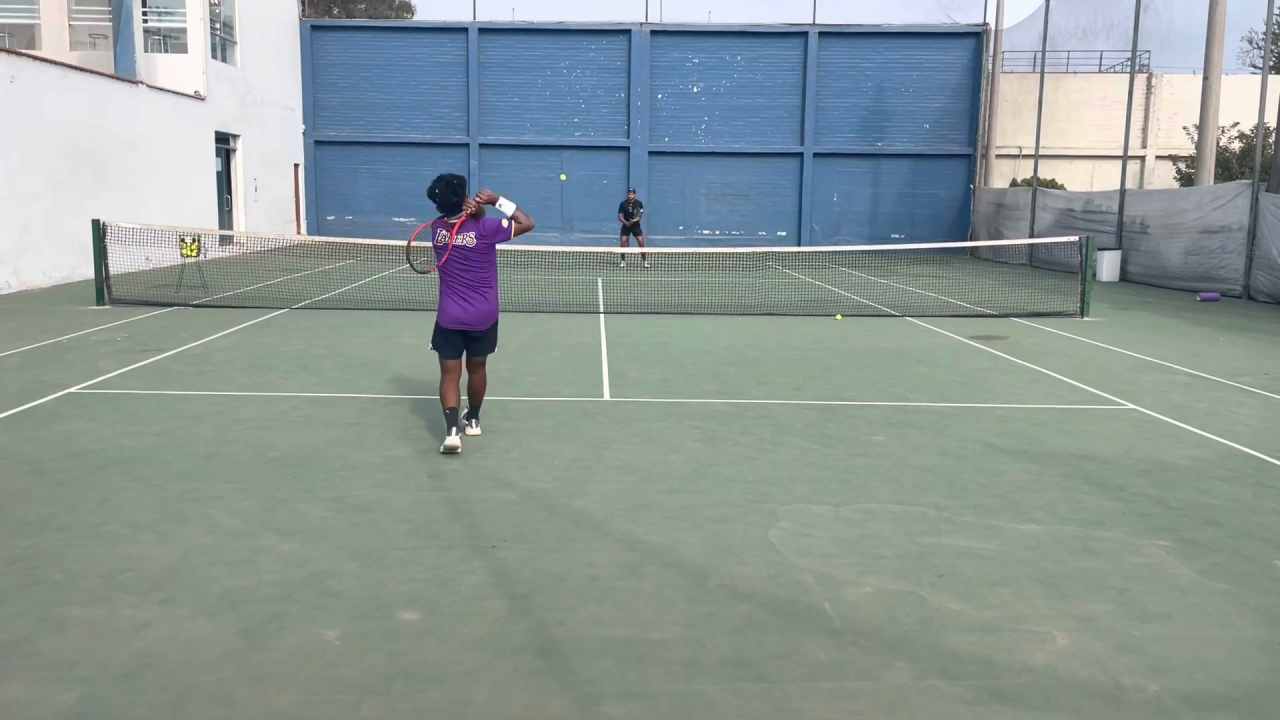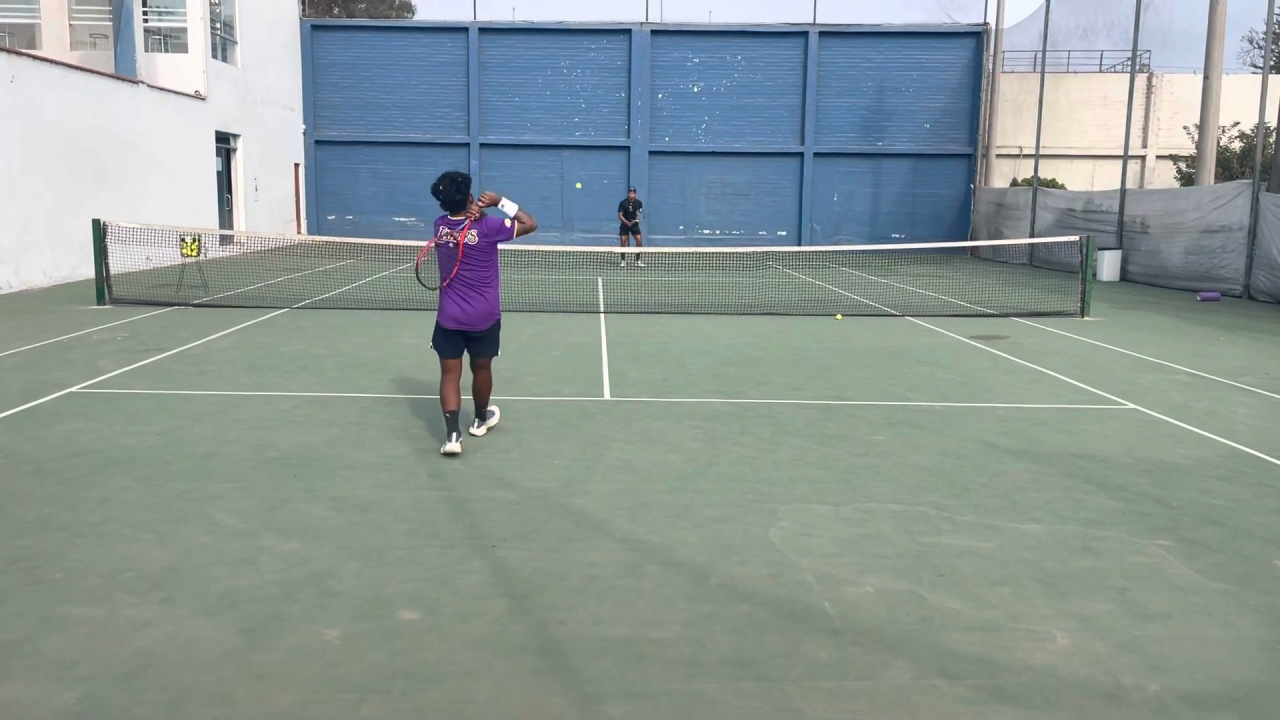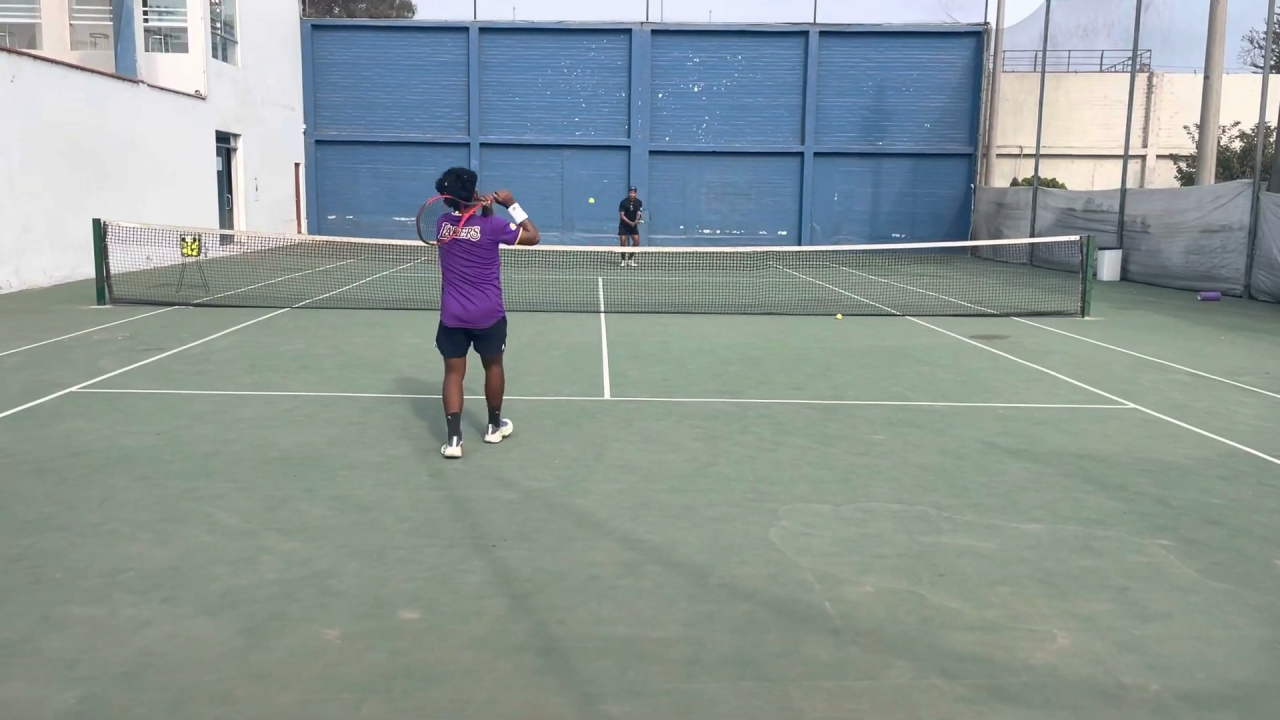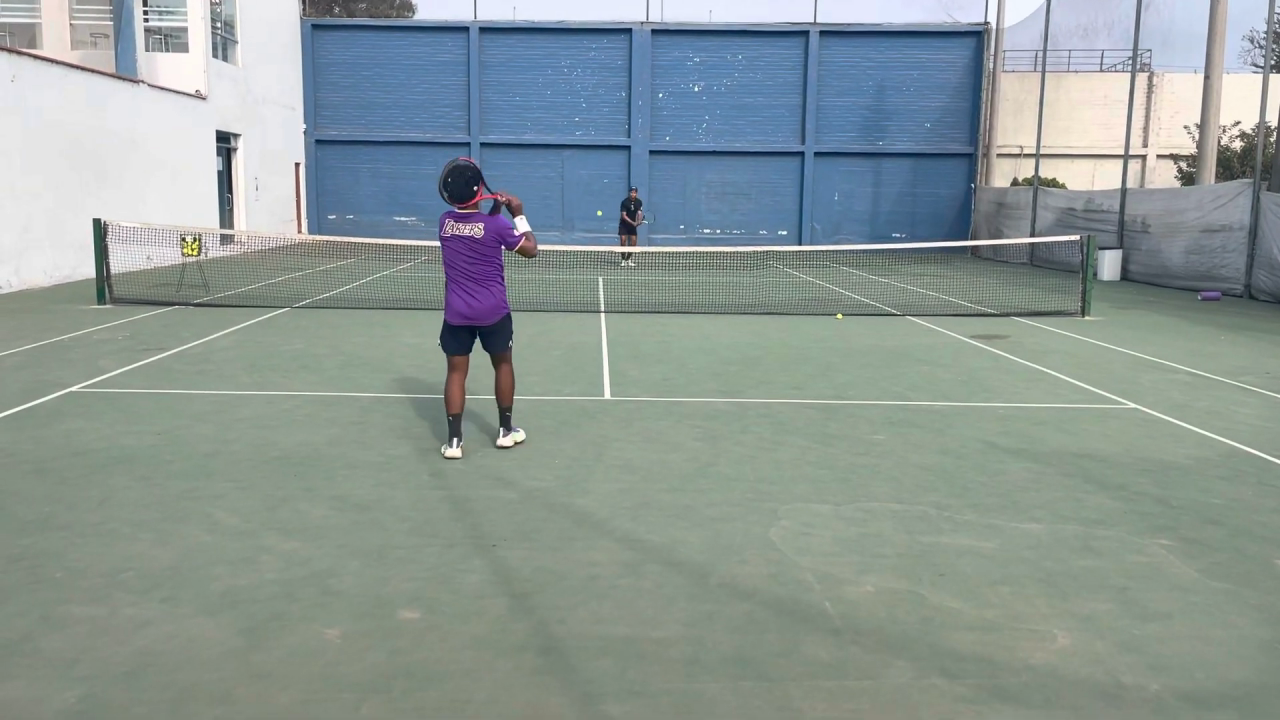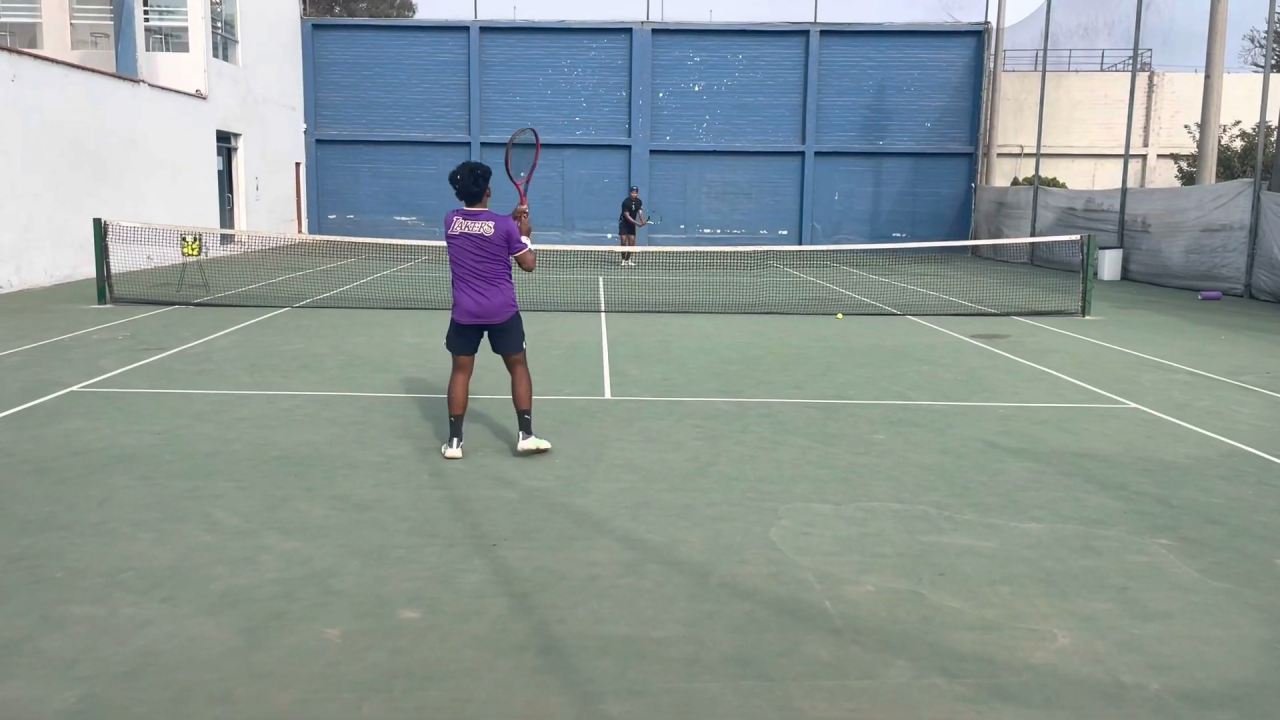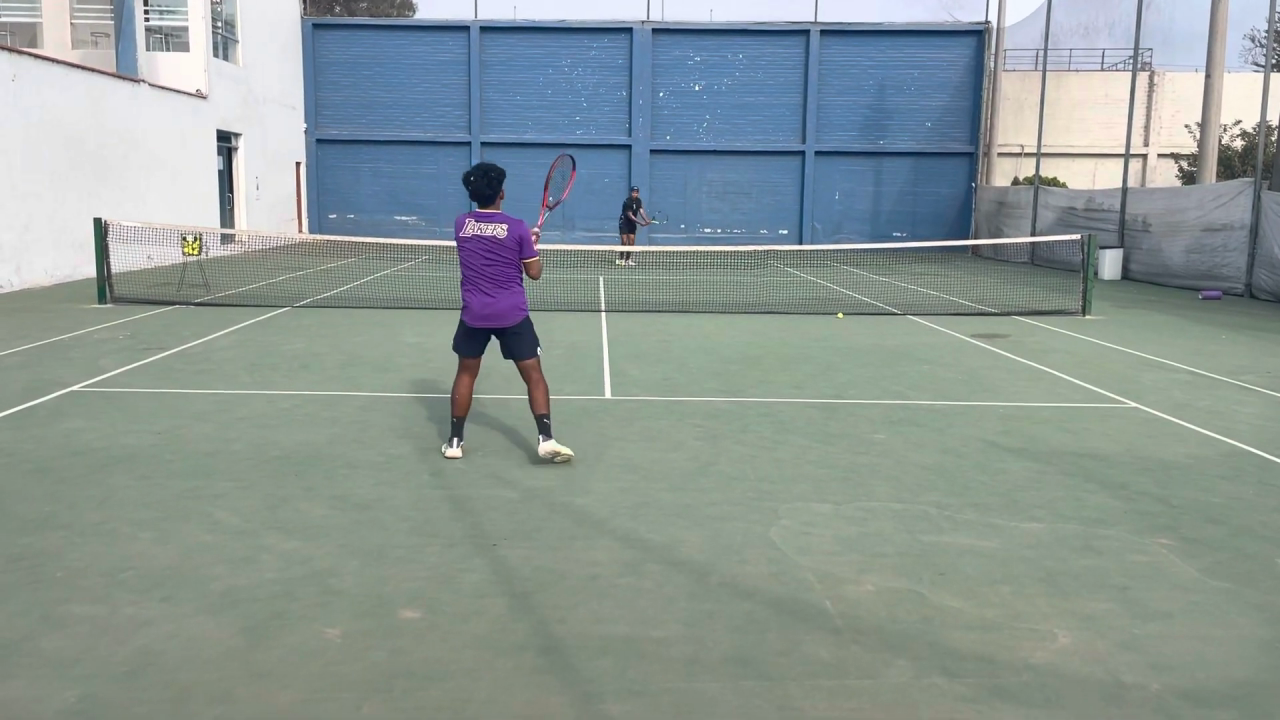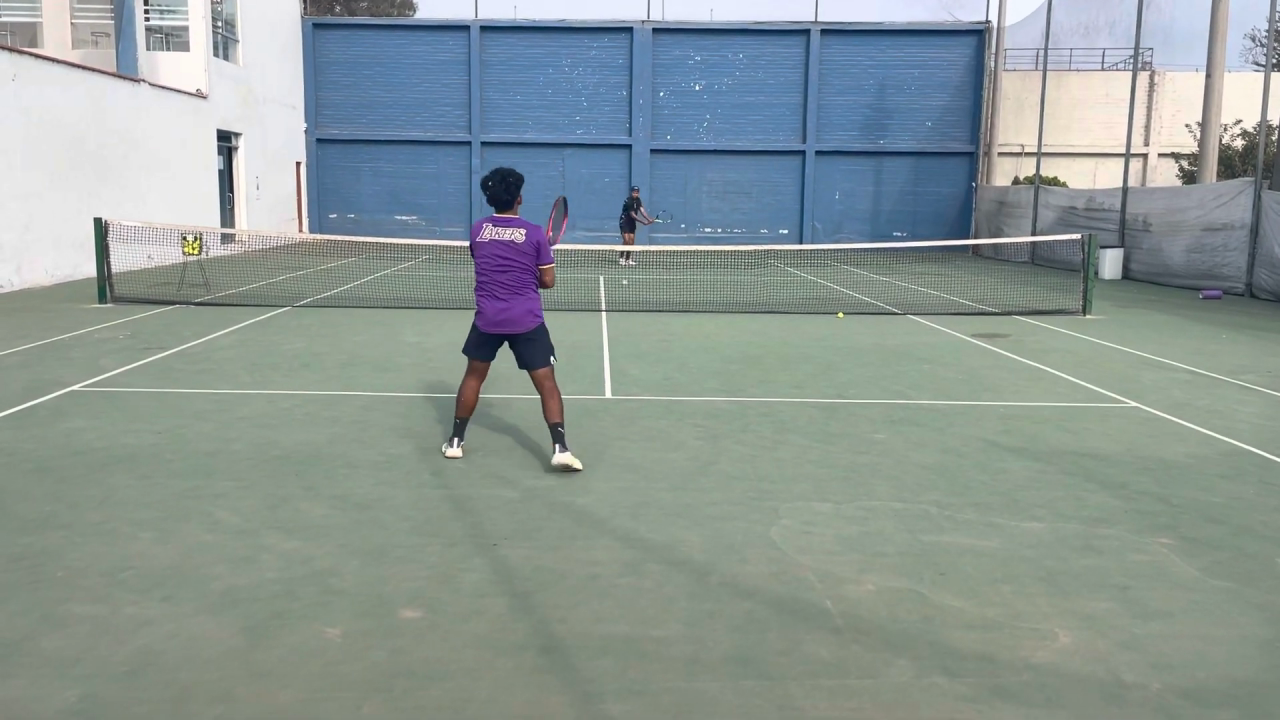
dt=0.1s
person 1, frame 1
left shoulder: (436, 228)
right shoulder: (485, 228)
right elbow: (527, 223)
left wrist: (476, 208)
right wrist: (496, 199)
left hip: (449, 316)
right hip: (484, 315)
left knee: (449, 374)
right knee: (476, 367)
left ankle: (452, 430)
right ankle: (472, 420)
person 1, frame 2
left shoulder: (439, 226)
right shoulder: (488, 226)
right elbow: (530, 224)
left wrist: (477, 211)
right wrist: (499, 201)
left hip: (449, 316)
right hip: (485, 315)
left knee: (450, 374)
right knee: (482, 368)
left ankle: (453, 435)
right ankle: (480, 419)
person 1, frame 3
left shoulder: (443, 223)
right shoulder: (491, 225)
right elbow: (532, 236)
left wrist: (486, 209)
right wrist: (512, 204)
left hip: (453, 315)
right hip: (489, 313)
left knee: (453, 373)
right knee: (493, 367)
left ankle: (453, 439)
right ankle: (495, 425)
person 1, frame 4
left shoulder: (445, 221)
right shoulder: (495, 224)
right elbow: (530, 250)
left wrist: (497, 207)
right wrist: (517, 213)
left hip: (456, 312)
right hip: (494, 310)
left knee: (456, 373)
right knee: (503, 365)
left ankle: (454, 440)
right ankle: (507, 430)
person 1, frame 5
left shoulder: (450, 221)
right shoulder: (504, 225)
right elbow: (529, 265)
right wrist: (524, 233)
left hip: (464, 312)
right hip: (503, 310)
left knee: (461, 373)
right knee: (519, 368)
left ankle: (454, 441)
right ankle: (526, 434)
person 1, frame 6
left shoulder: (461, 224)
right shoulder: (517, 228)
right elbow: (534, 273)
right wrist: (532, 241)
left hip: (473, 314)
right hip: (512, 314)
left knee: (465, 374)
right knee: (533, 375)
left ankle: (455, 440)
right ankle: (546, 438)
person 1, frame 7
left shoulder: (477, 230)
right shoulder: (535, 233)
right elbow: (547, 280)
left hip: (488, 320)
right hip: (526, 321)
left knee: (473, 377)
right knee: (547, 384)
left ankle: (455, 442)
right ankle: (561, 449)
